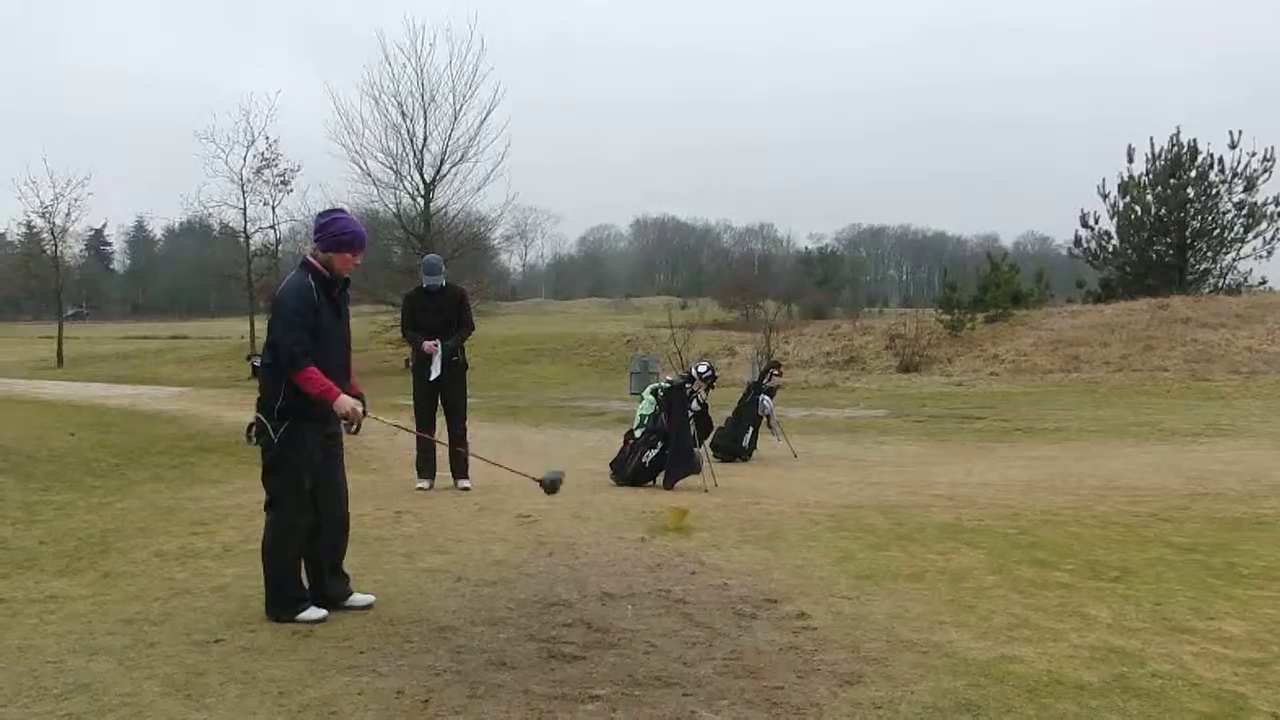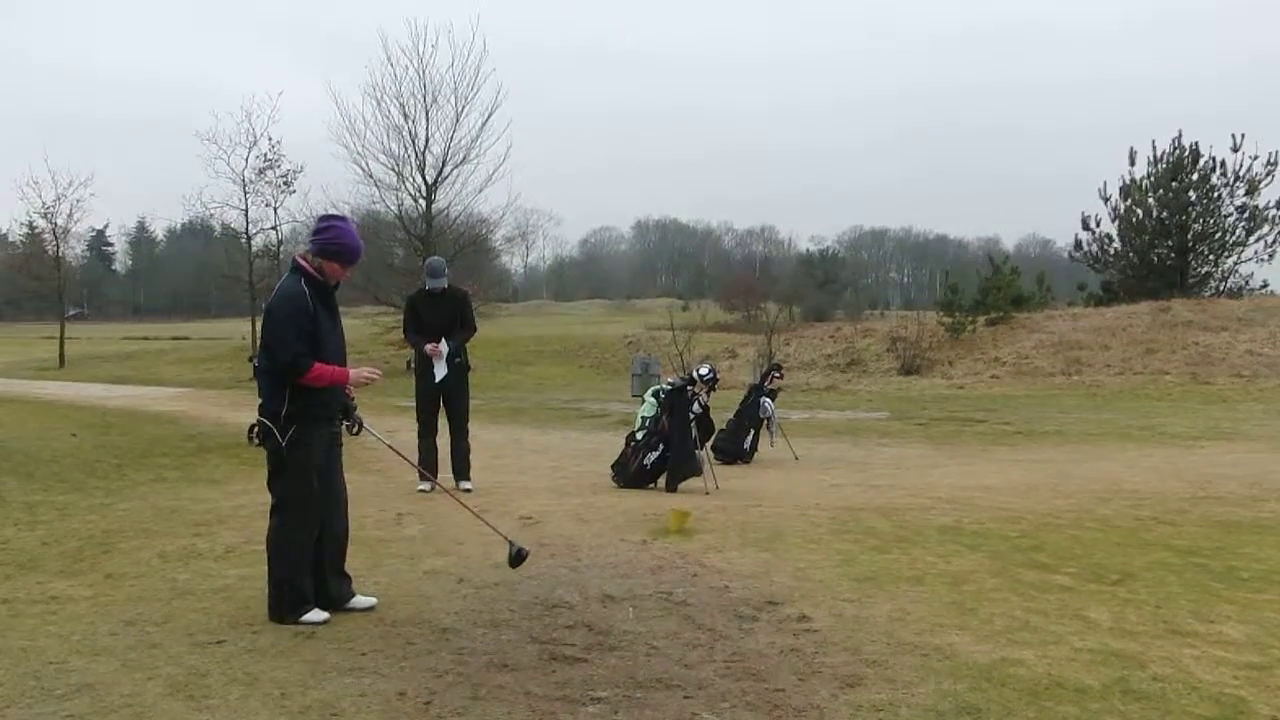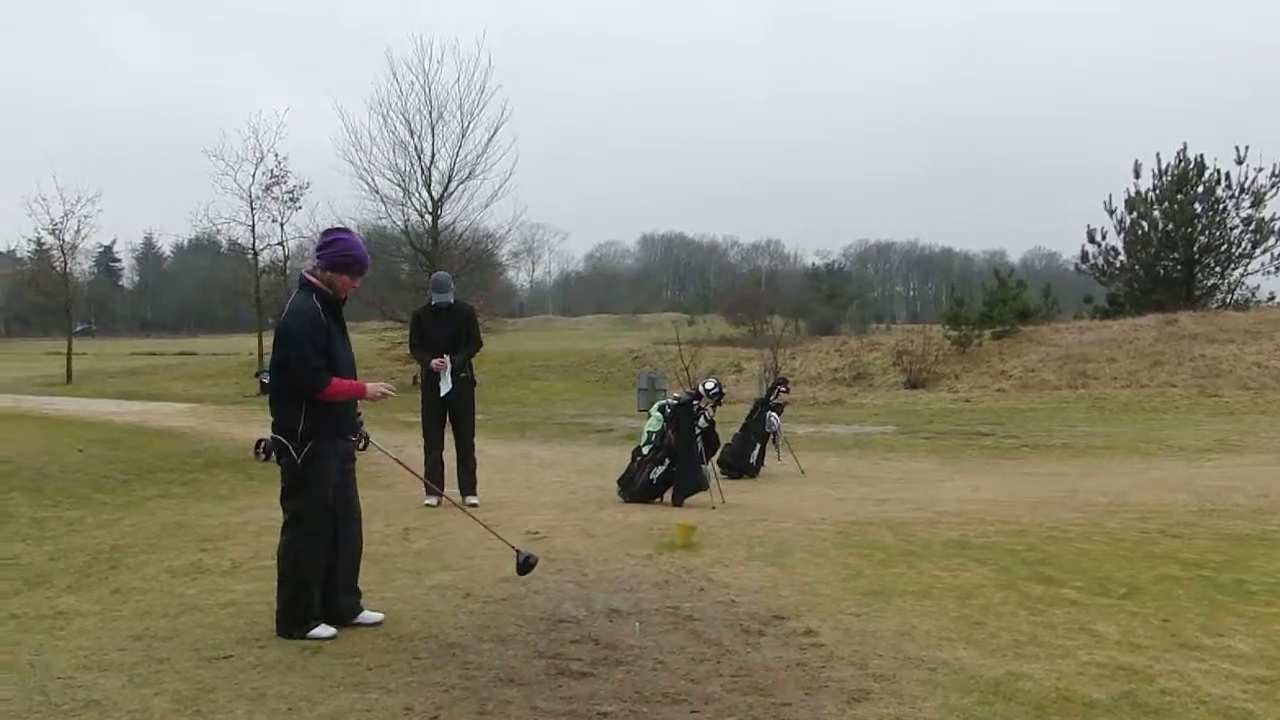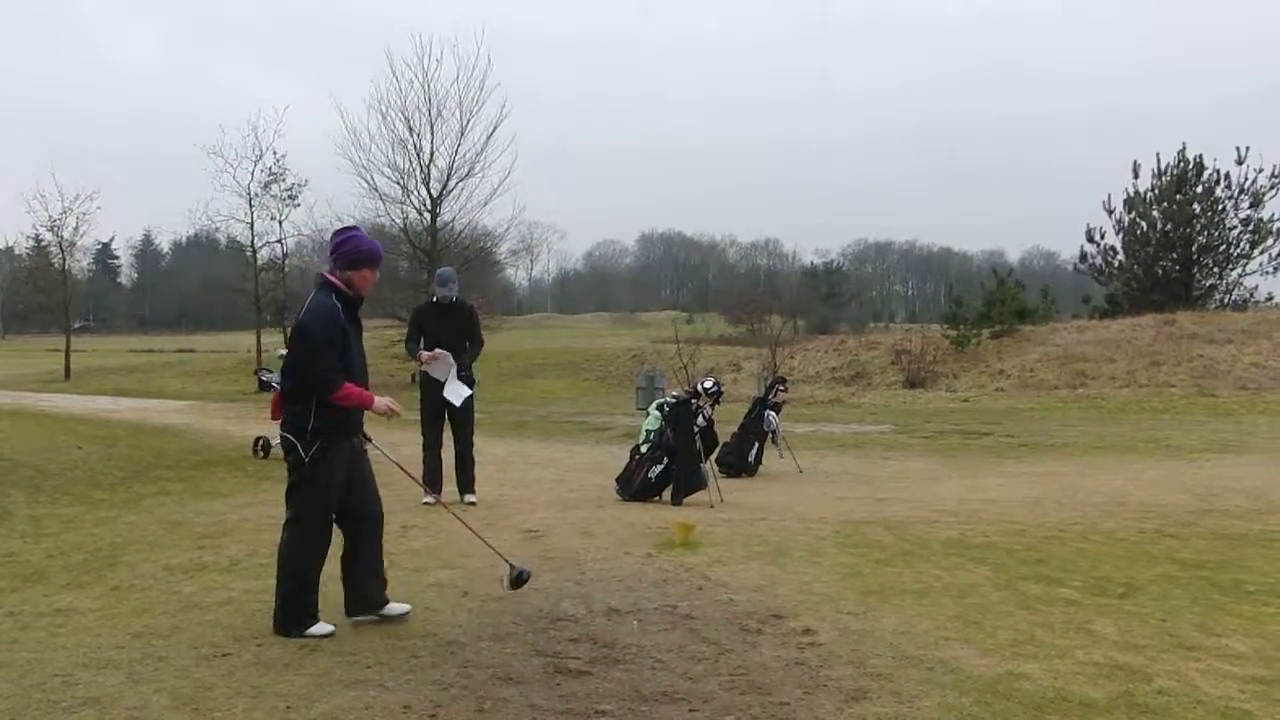
dt=1s
person 1, frame 1
left shoulder: (336, 290)
right shoulder: (297, 292)
right elbow: (293, 360)
left wrist: (353, 394)
right wrist: (335, 397)
left hip: (324, 418)
right hip: (290, 420)
left knee: (332, 507)
right knee: (291, 512)
left ankle: (330, 589)
right ankle: (285, 601)
person 1, frame 2
left shoulder: (321, 290)
right shoulder: (291, 296)
right elbow: (294, 365)
left wrist: (342, 395)
right wrist: (346, 377)
left hip: (322, 420)
right hip: (293, 424)
left knee: (332, 508)
right knee: (296, 513)
left ankle: (332, 590)
right ankle: (289, 603)
person 1, frame 3
left shoulder: (328, 306)
right shoulder: (302, 313)
right elbow: (311, 381)
left wrist: (351, 412)
right wrist: (362, 390)
left hip: (333, 436)
right hip: (306, 440)
left knee: (345, 524)
right knee: (307, 528)
left ankle: (342, 605)
right ankle: (297, 618)
person 1, frame 4
left shoulder: (342, 306)
right shoulder: (321, 312)
right elbow: (323, 382)
left wrist: (363, 405)
right wrist: (370, 402)
left hip: (342, 434)
right hip: (314, 437)
left knee: (365, 514)
right knee: (309, 527)
left ankle: (367, 599)
right ankle: (294, 617)
person 2, frame 1
left shoulder: (457, 294)
right shoulder: (412, 298)
left elbow: (468, 326)
right elbow: (407, 330)
left wrist: (450, 345)
right wrist: (421, 343)
left hip: (453, 362)
right hip: (423, 364)
left knee: (457, 421)
right knee: (424, 421)
left ankle: (461, 474)
right ankle: (425, 475)
person 2, frame 2
left shoulder: (460, 296)
right shoulder: (414, 300)
left elbow: (470, 328)
right elbow: (409, 332)
left wrist: (452, 345)
right wrist: (424, 346)
left hip: (455, 364)
right hip: (425, 366)
left knee: (459, 422)
right knee: (426, 423)
left ankle: (462, 476)
right ankle: (427, 476)
person 2, frame 3
left shoulder: (466, 311)
right shoulder: (420, 315)
left elbow: (476, 343)
right elbow: (415, 347)
left wrist: (456, 360)
right wrist: (429, 361)
left hip: (461, 379)
right hip: (431, 381)
left knee: (465, 438)
right knee: (432, 439)
left ankle: (469, 491)
right ankle: (433, 491)
person 2, frame 4
left shoulder: (467, 310)
right shoulder: (422, 311)
left elbow: (476, 342)
right elbow: (410, 342)
left wrist: (465, 361)
right wrist: (419, 354)
left hip: (460, 379)
right hip: (431, 380)
left knee: (464, 437)
right knee: (431, 438)
left ankle: (467, 489)
right ankle: (432, 489)
